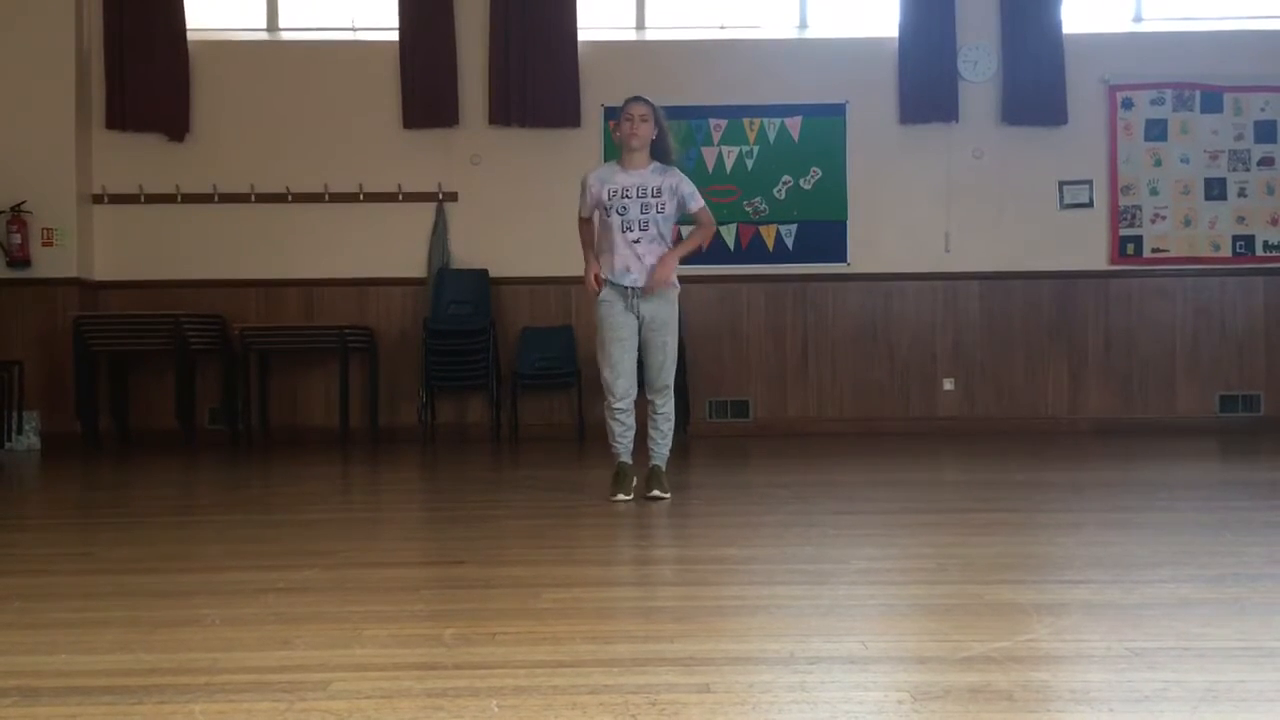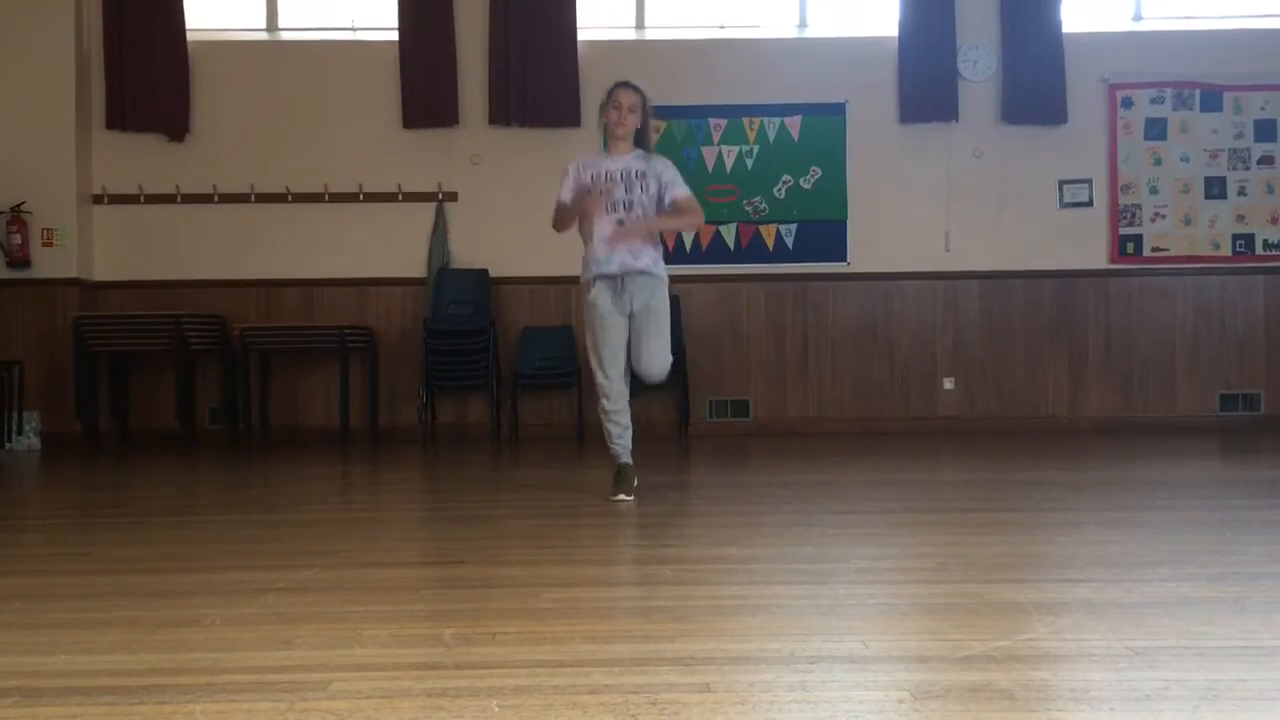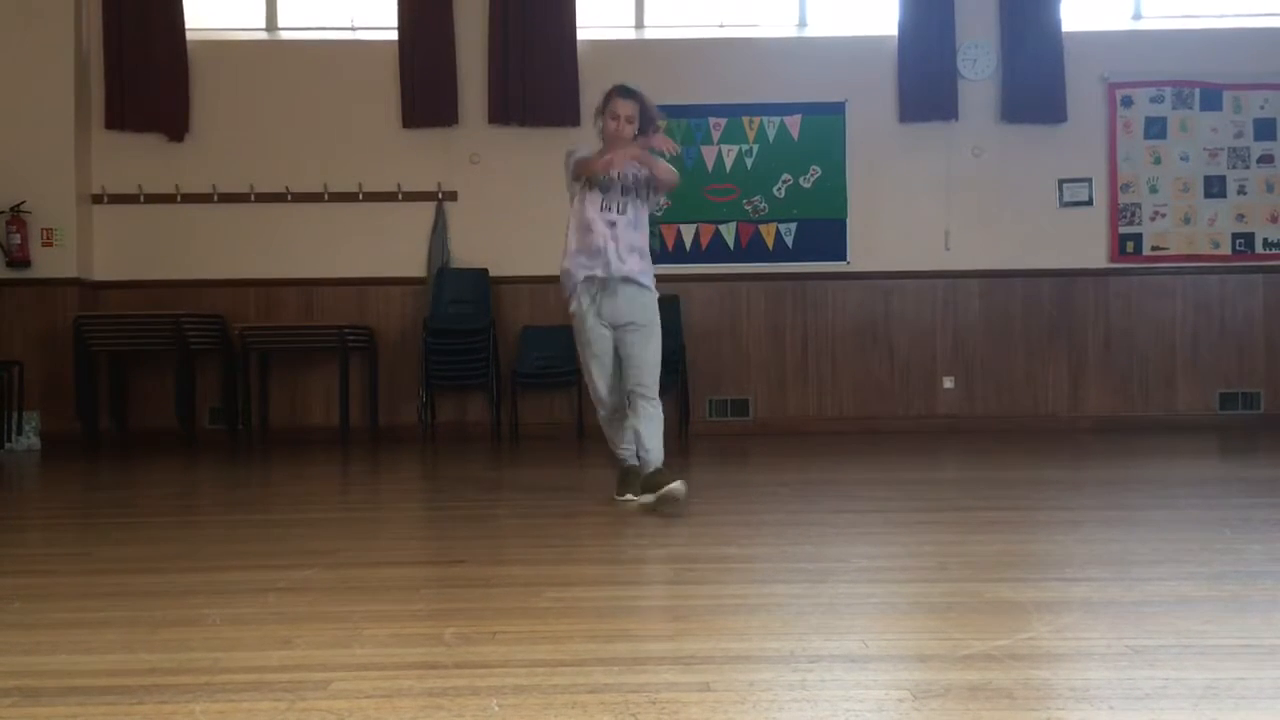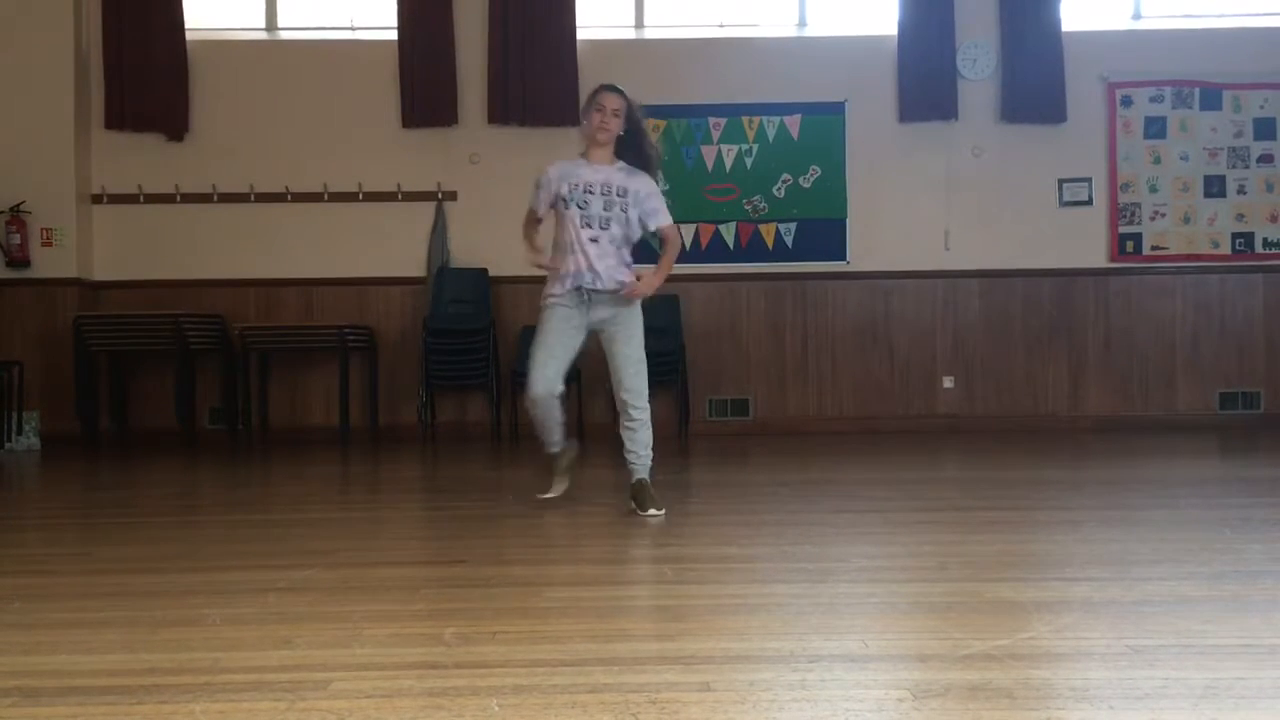
dt=0.3s
person 1, frame 1
left shoulder: (672, 179)
right shoulder: (598, 179)
left elbow: (707, 225)
right elbow: (585, 222)
left wrist: (673, 255)
right wrist: (590, 261)
left hip: (658, 292)
right hip: (614, 293)
left knee: (660, 385)
right knee: (619, 385)
left ankle: (657, 465)
right ankle: (624, 464)
person 1, frame 2
left shoulder: (657, 166)
right shoulder: (582, 168)
left elbow: (695, 217)
right elbow: (559, 222)
left wrist: (649, 226)
right wrist: (580, 211)
left hip: (648, 277)
right hip: (603, 282)
left knee: (653, 368)
right knee: (610, 383)
left ankle: (644, 359)
right ankle: (623, 463)
person 1, frame 3
left shoulder: (647, 171)
right shoulder: (583, 160)
left elbow: (672, 179)
right elbow: (590, 167)
left wrist: (644, 156)
right wrist: (625, 151)
left hip: (635, 287)
right hip: (588, 288)
left knee: (645, 386)
right knee: (606, 392)
left ankle: (655, 472)
right ankle: (628, 464)
person 1, frame 4
left shoulder: (638, 181)
right shoulder: (557, 175)
left elbow: (670, 236)
right elbow: (533, 219)
left wrist: (658, 273)
right wrist: (535, 249)
left hip: (620, 297)
right hip: (566, 295)
left knee: (632, 393)
right knee: (540, 388)
left ankle: (640, 481)
right ankle: (559, 450)
